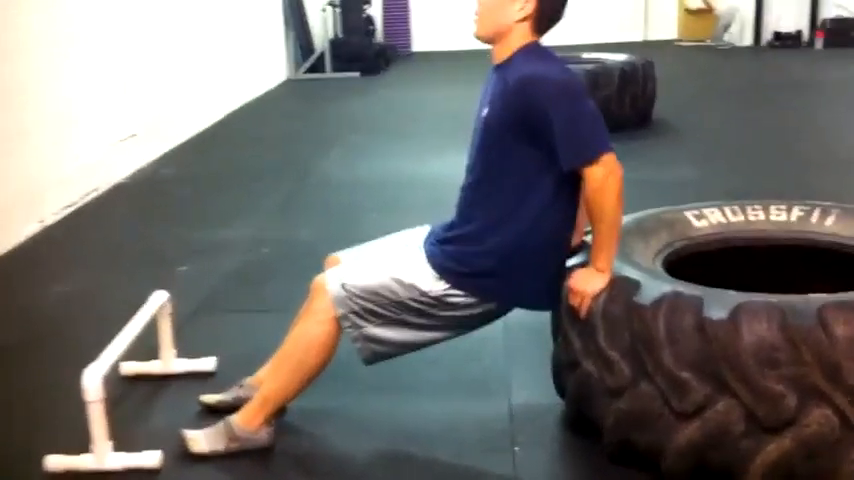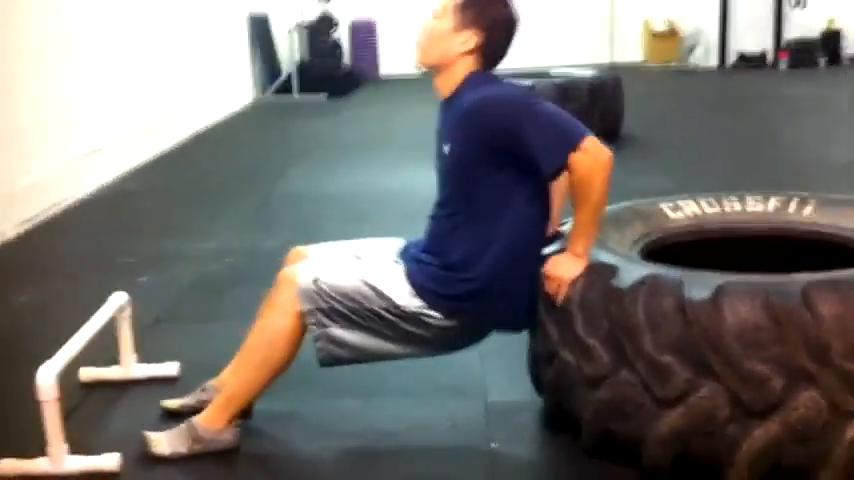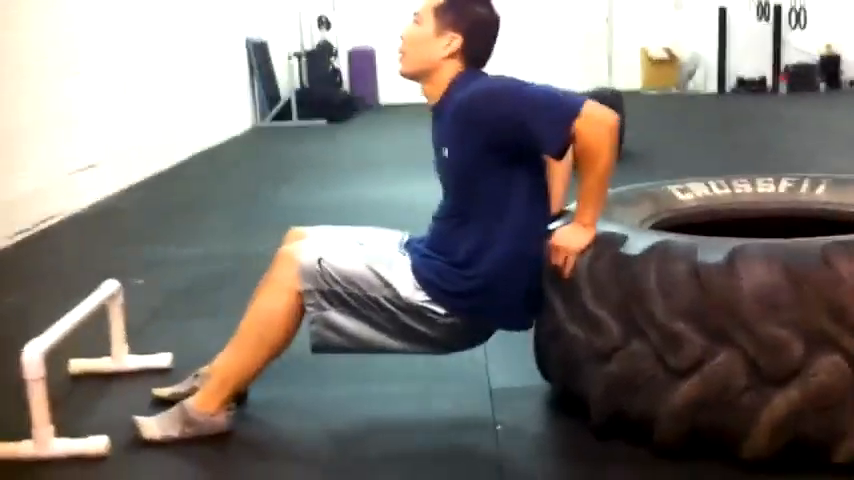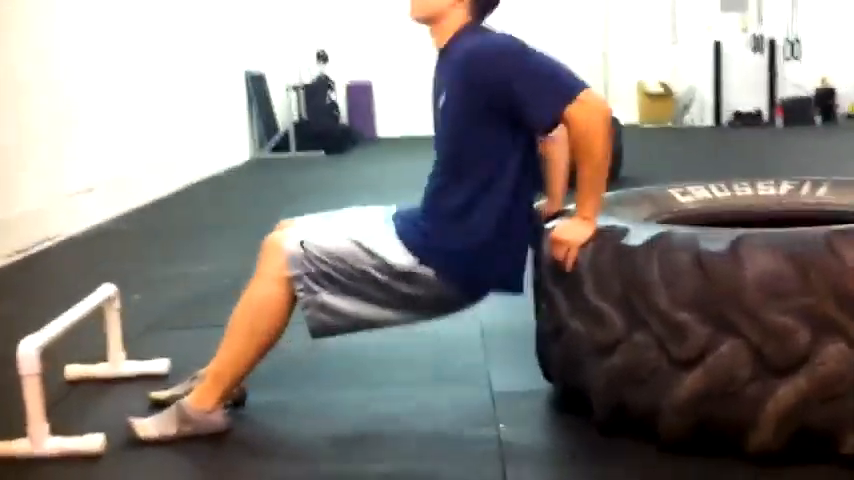
dt=0.3s
person 1, frame 1
left shoulder: (541, 81)
right shoulder: (515, 72)
left elbow: (602, 170)
right elbow: (573, 165)
left wrist: (599, 268)
right wrist: (568, 240)
left hip: (477, 273)
right hip: (458, 244)
left knee: (330, 293)
right knee: (337, 268)
left ankle: (249, 424)
right ankle: (262, 386)
person 1, frame 2
left shoulder: (491, 106)
right shoulder: (466, 103)
left elbow: (593, 157)
right elbow: (551, 154)
left wrist: (575, 254)
right wrist: (534, 239)
left hip: (451, 297)
right hip: (433, 266)
left knee: (296, 285)
right knee: (302, 261)
left ankle: (213, 424)
right ankle: (228, 387)
person 1, frame 3
left shoulder: (483, 102)
right shoulder: (457, 103)
left elbow: (600, 124)
right elbow: (553, 131)
left wrist: (582, 226)
right wrist: (546, 217)
left hip: (454, 295)
right hip: (439, 262)
left knee: (296, 265)
right knee: (300, 242)
left ankle: (206, 408)
right ankle: (220, 375)
person 1, frame 4
left shoulder: (488, 56)
right shoulder: (462, 55)
left elbow: (589, 111)
right elbow: (548, 123)
left wrist: (584, 217)
right wrist: (552, 202)
left hip: (446, 255)
right hip: (432, 231)
left knee: (283, 255)
right knee: (287, 242)
left ankle: (202, 405)
right ankle: (217, 378)
